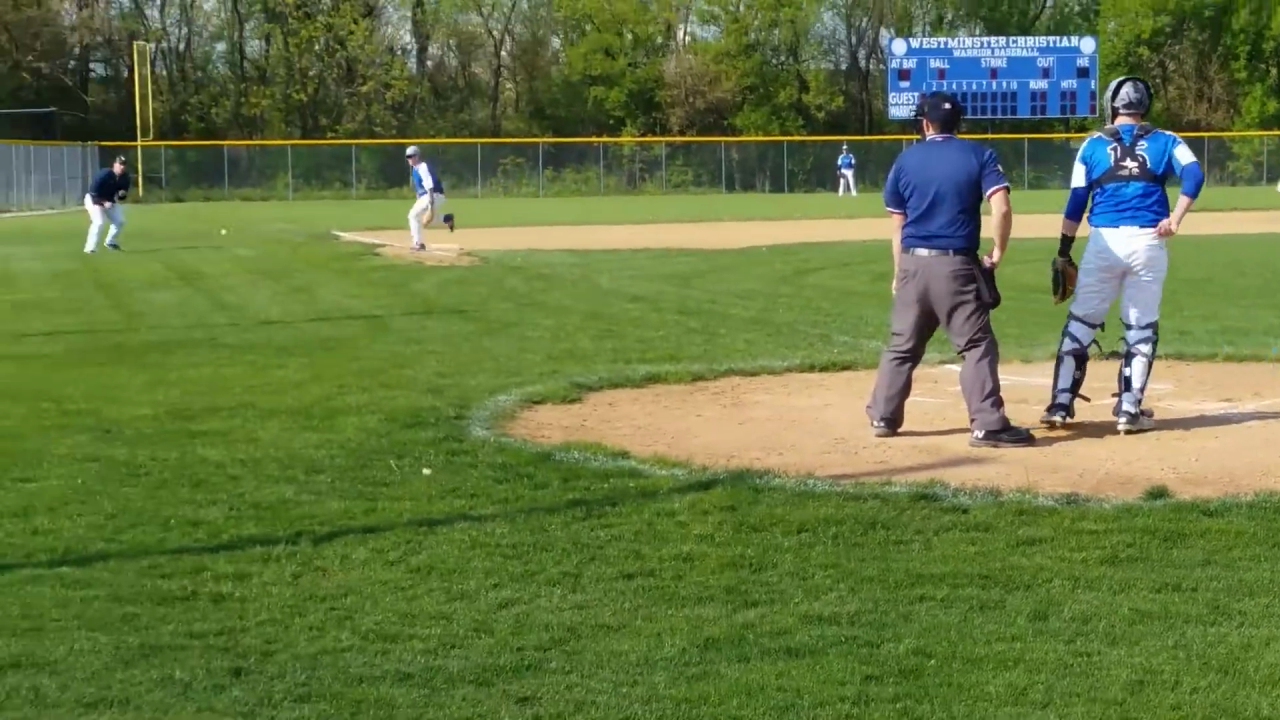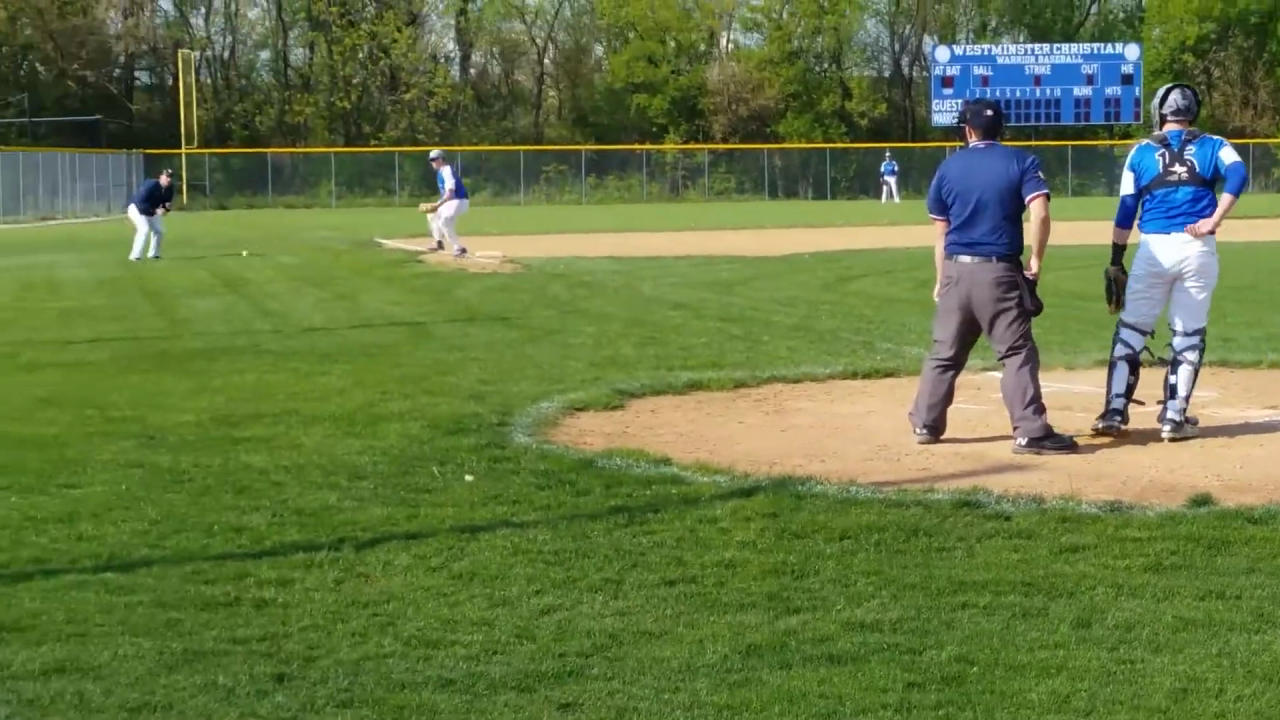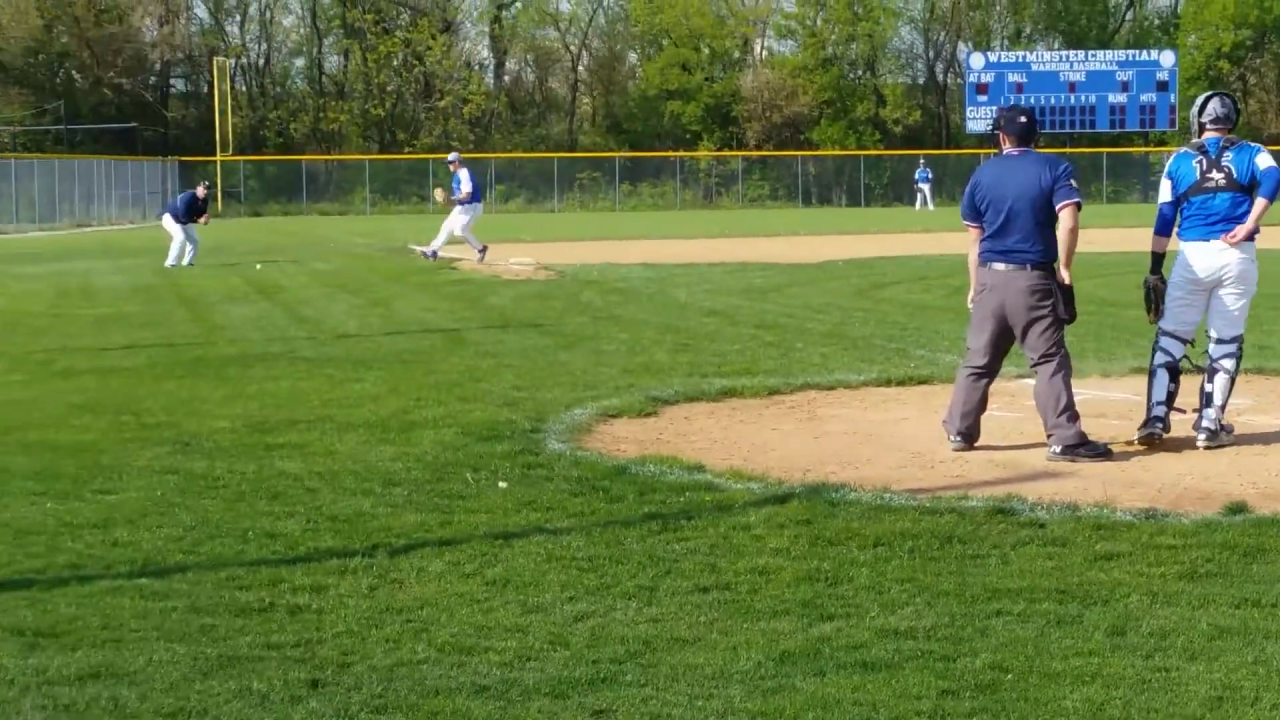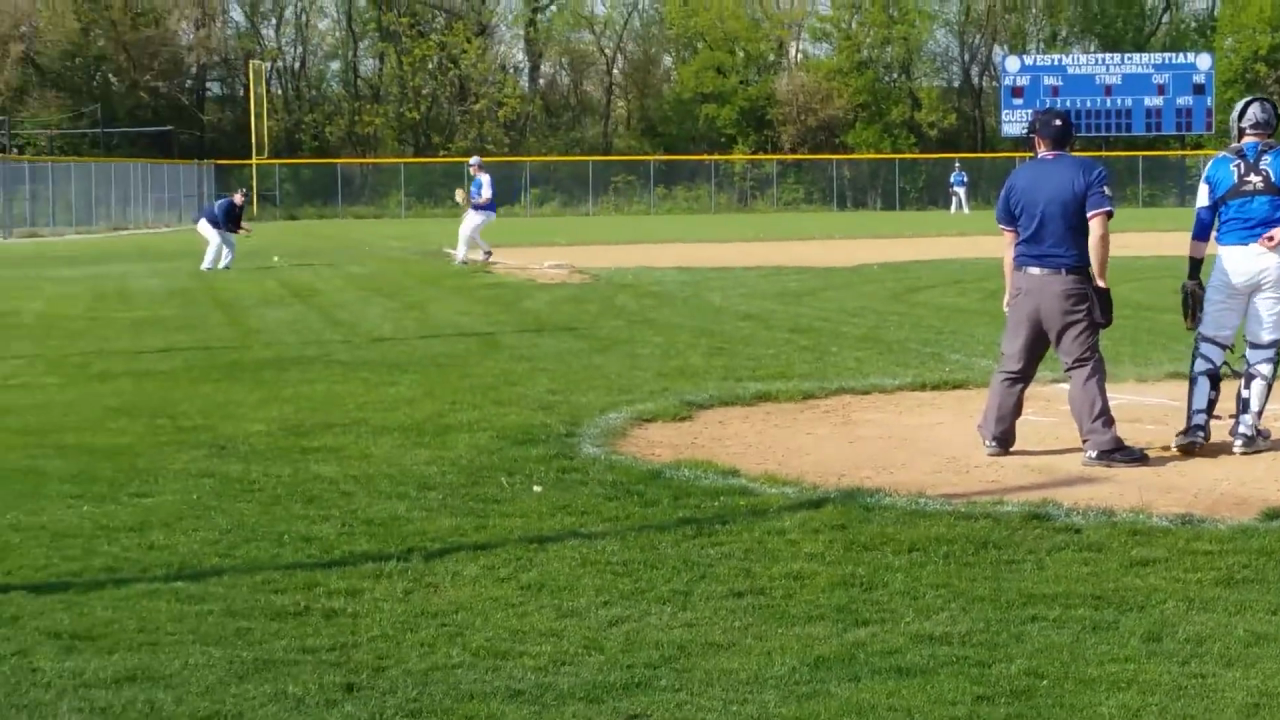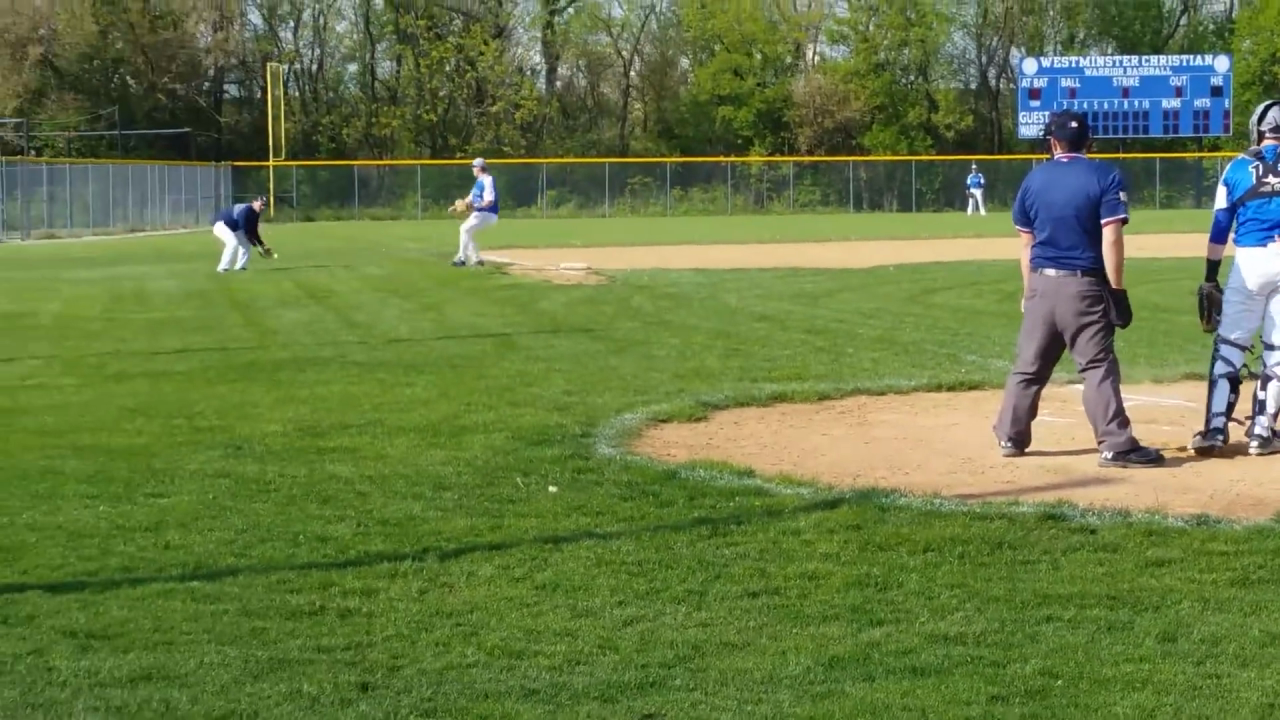
dt=0.1s
person 1, frame 1
left shoulder: (1093, 145)
right shoulder: (1166, 141)
left elbow: (1076, 203)
right elbow: (1194, 174)
left wrist: (1063, 251)
right wrist: (1175, 219)
left hip: (1104, 242)
right hip: (1148, 242)
left knee: (1080, 322)
right knee: (1141, 328)
left ankle: (1060, 403)
right ankle: (1129, 409)
person 1, frame 2
left shoulder: (1141, 152)
right shoulder: (1214, 145)
left elbow: (1126, 211)
right elbow: (1237, 173)
left wrist: (1116, 260)
right wrist: (1215, 220)
left hip: (1154, 248)
right hip: (1198, 249)
left knee: (1130, 329)
right knee: (1189, 334)
left ankle: (1115, 410)
right ankle: (1174, 417)
person 1, frame 3
left shoulder: (1179, 159)
right shoulder: (1251, 152)
left elbow: (1164, 219)
left wrist: (1154, 270)
right wrist: (1250, 225)
left hip: (1193, 256)
right hip: (1237, 256)
left knee: (1170, 337)
right knee: (1226, 342)
left ankle: (1156, 417)
right ankle: (1209, 425)
person 1, frame 4
left shoulder: (1217, 164)
left elbow: (1203, 224)
left wrist: (1193, 275)
left hip: (1231, 260)
left knee: (1210, 343)
left ankle: (1197, 426)
right ankle: (1246, 431)
person 1, frame 5
left shoulder: (1236, 167)
left elbow: (1220, 227)
left wrist: (1210, 278)
left hip: (1249, 262)
left knee: (1229, 346)
left ankle: (1215, 429)
person 2, frame 1
left shoulder: (905, 160)
right shoulder: (979, 155)
left elbow: (898, 226)
right elbow: (1002, 208)
left wrist: (899, 273)
right wrist: (997, 253)
left hip: (913, 263)
right hip: (957, 265)
left knee: (902, 345)
right knee: (977, 346)
left ankle: (883, 417)
right ankle: (988, 425)
person 2, frame 2
left shoulder: (948, 167)
right shoulder: (1021, 161)
left elbow: (941, 232)
right elbow: (1040, 215)
left wrist: (941, 279)
right wrist: (1036, 259)
left hip: (957, 270)
right hip: (1000, 271)
left knee: (945, 351)
right knee: (1017, 352)
left ankle: (925, 424)
right ankle: (1031, 432)
person 2, frame 3
left shoulder: (982, 174)
right shoulder: (1055, 168)
left elbow: (975, 239)
right elbow: (1069, 224)
left wrist: (975, 286)
right wrist: (1065, 268)
left hip: (991, 278)
right hip: (1034, 279)
left knee: (979, 359)
right knee: (1050, 361)
left ankle: (960, 431)
right ankle: (1065, 440)
person 2, frame 4
left shoulder: (1017, 177)
right shoulder: (1089, 172)
left elbow: (1010, 242)
right elbow: (1098, 232)
left wrist: (1010, 290)
right wrist: (1100, 282)
left hip: (1026, 282)
right hip: (1069, 283)
left knee: (1014, 363)
right knee: (1084, 365)
left ankle: (995, 436)
right ankle: (1100, 445)
person 2, frame 5
left shoulder: (1033, 179)
right shoulder: (1104, 176)
left elbow: (1027, 244)
right elbow: (1111, 239)
left wrist: (1028, 291)
right wrist: (1116, 288)
left hip: (1042, 283)
right hip: (1084, 285)
left knee: (1029, 364)
right knee: (1098, 367)
left ankle: (1010, 437)
right ankle: (1116, 446)
